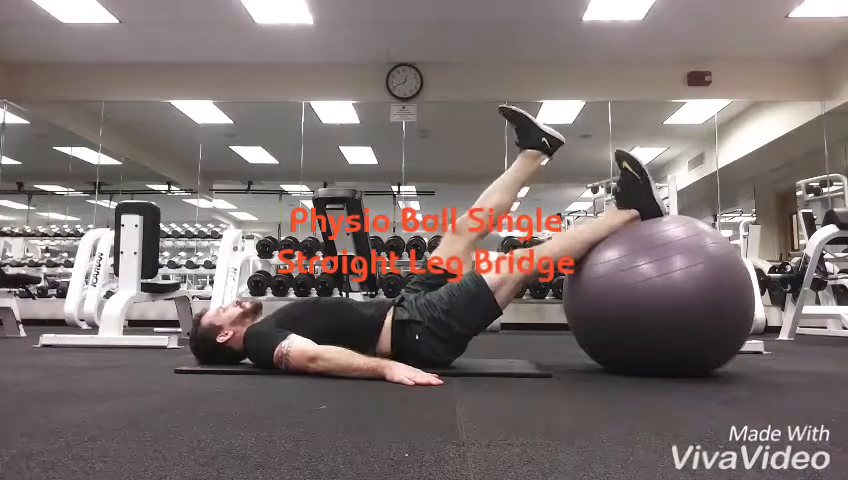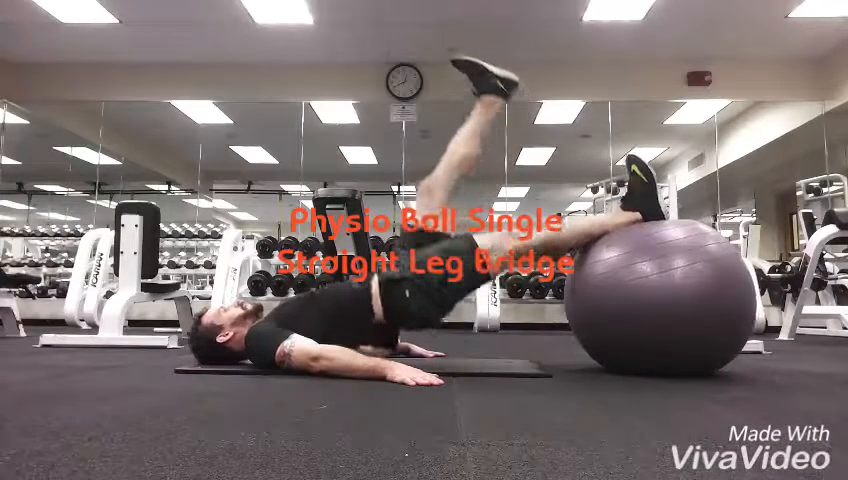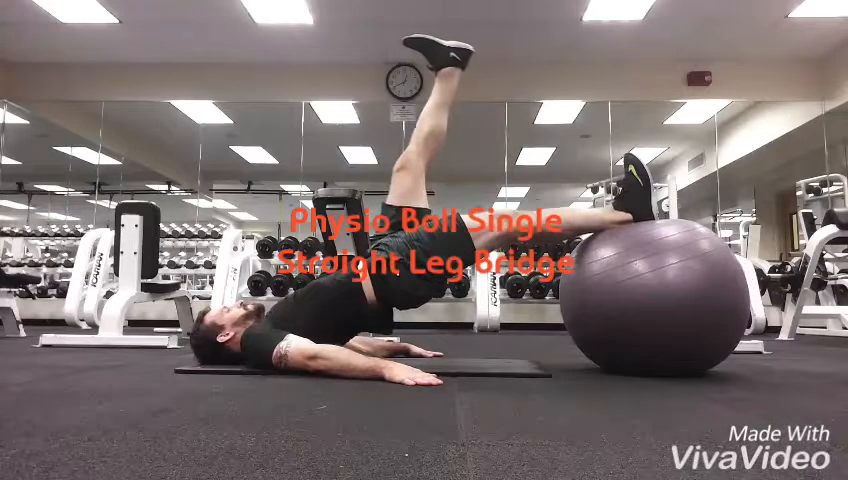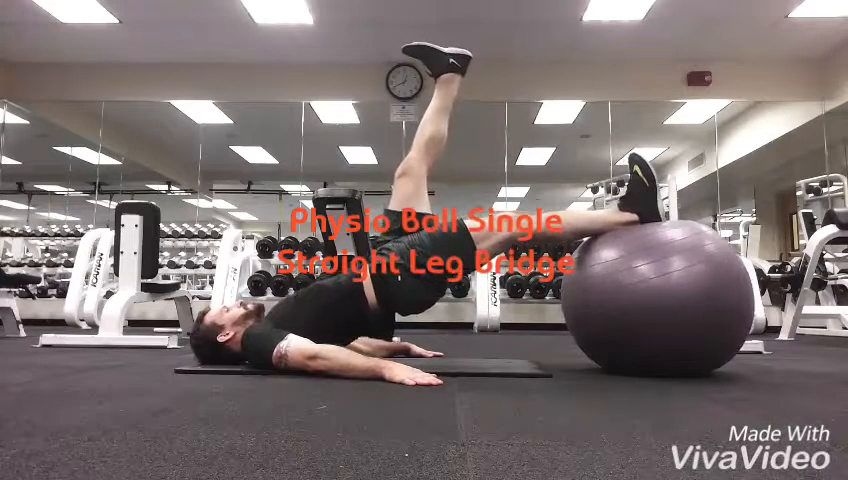
dt=0.4s
person 1, frame 1
left shoulder: (271, 327)
right shoulder: (259, 340)
right elbow: (314, 357)
right wrist: (389, 366)
left hip: (405, 310)
right hip: (417, 333)
left knee: (462, 230)
right knee: (521, 260)
left ankle: (533, 151)
right ankle: (629, 212)
person 1, frame 2
left shoulder: (271, 326)
right shoulder: (261, 341)
right elbow: (314, 356)
right wrist: (388, 368)
left hip: (397, 282)
right hip: (404, 293)
left knee: (434, 188)
right knee: (520, 239)
left ankle: (490, 99)
right ankle: (632, 215)
person 1, frame 3
left shoulder: (270, 327)
right shoulder: (259, 342)
left elbow: (340, 338)
right elbow: (312, 356)
right wrist: (388, 369)
left hip: (386, 260)
right hip: (397, 270)
left knee: (409, 165)
right knee: (511, 223)
left ankle: (448, 72)
right ankle: (623, 215)
person 1, frame 4
left shoulder: (270, 326)
right shoulder: (258, 341)
left elbow: (343, 340)
right elbow: (312, 356)
right wrist: (387, 368)
left hip: (388, 265)
right hip: (398, 276)
left knee: (411, 171)
right knee: (512, 226)
left ankle: (447, 78)
right ankle: (629, 215)
